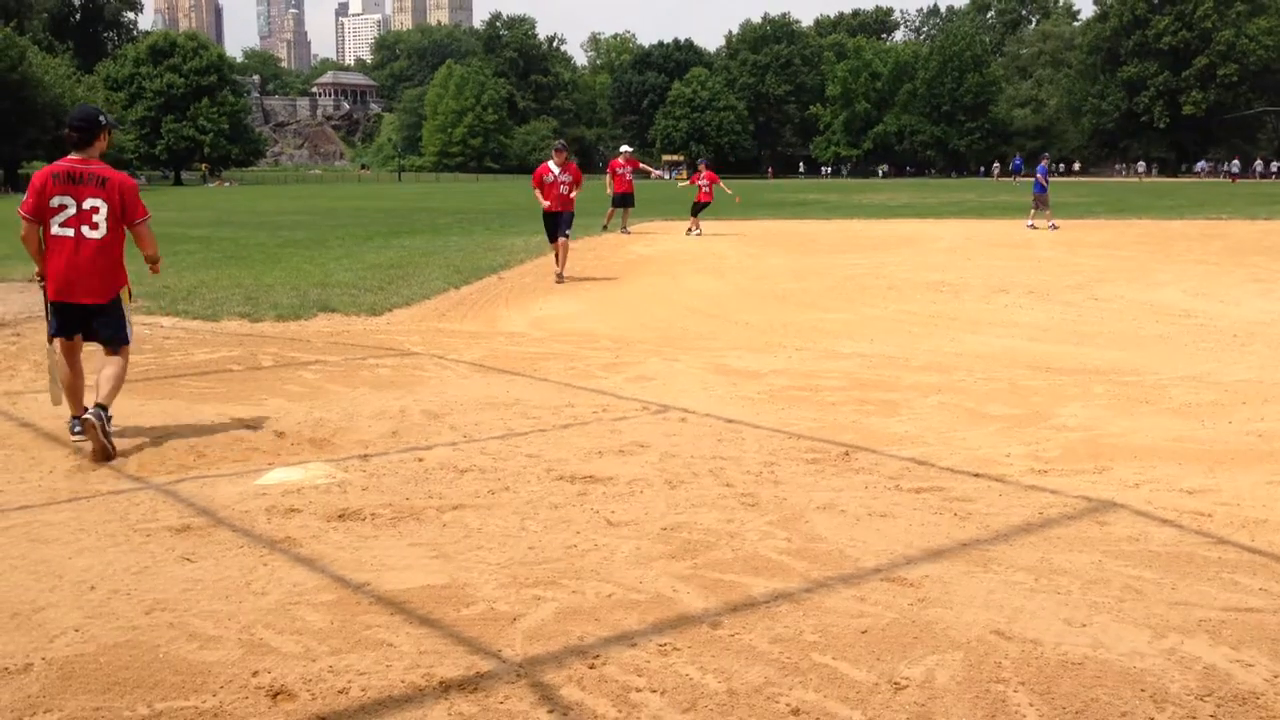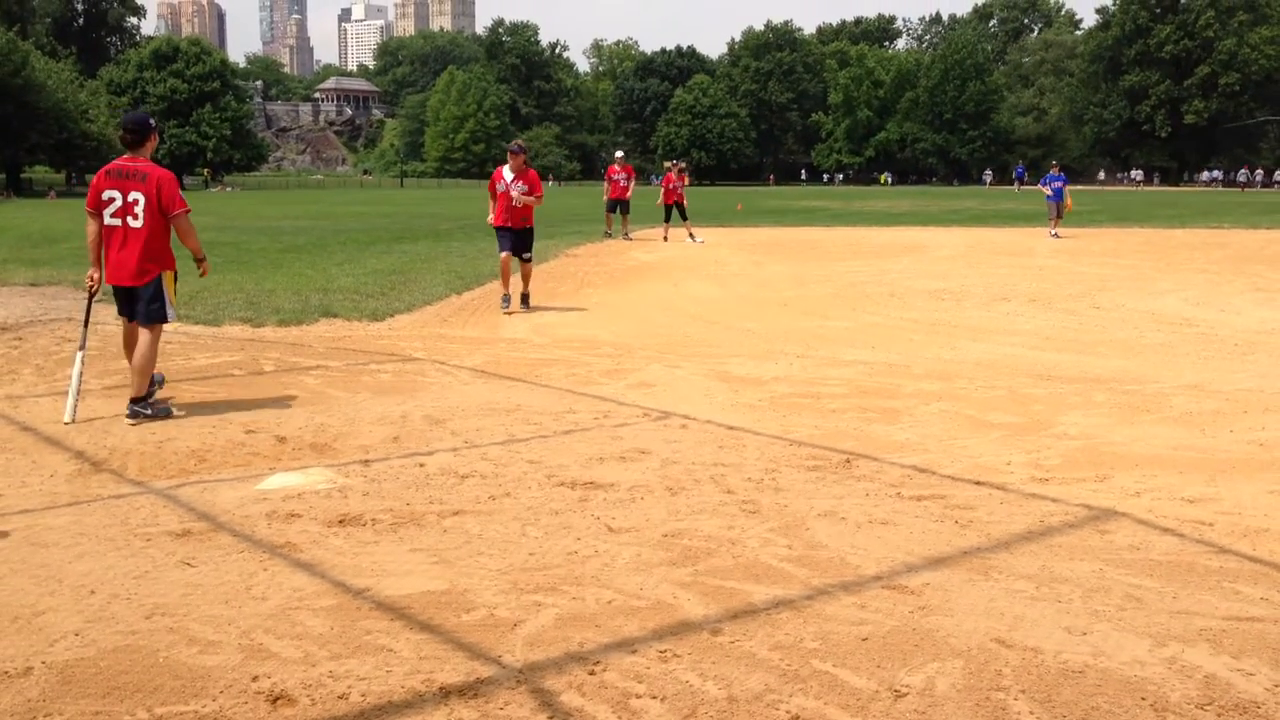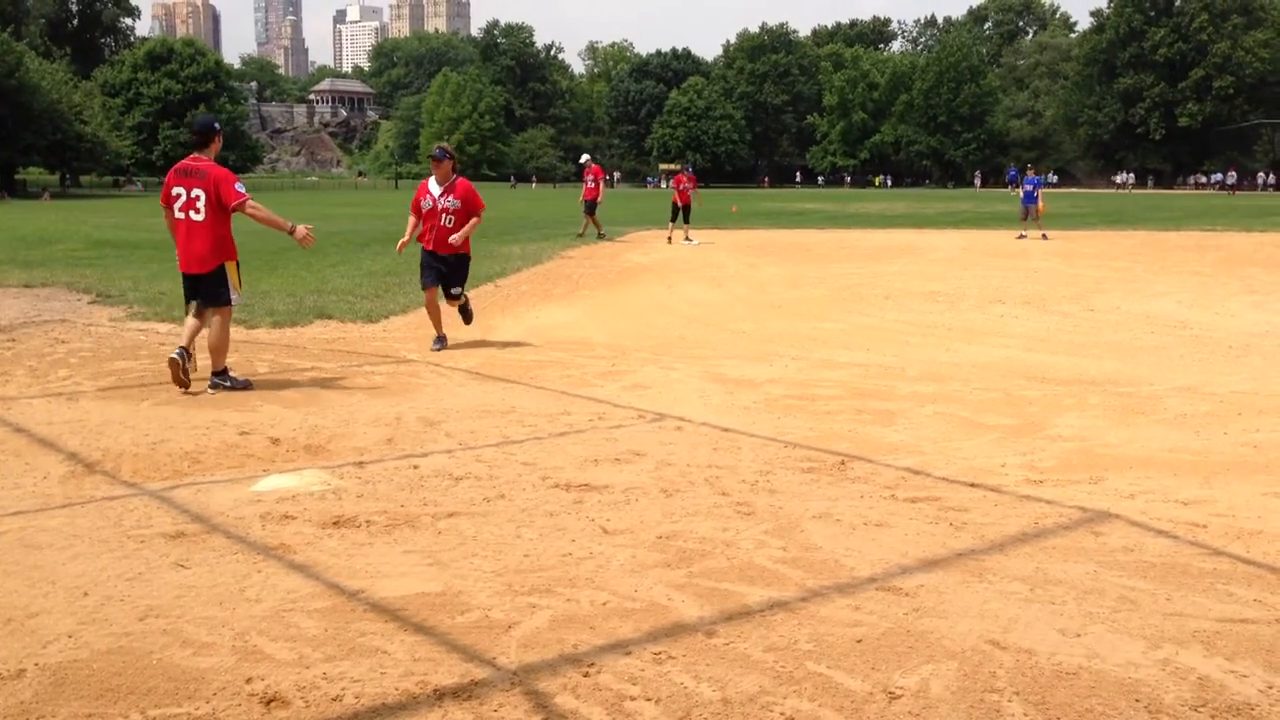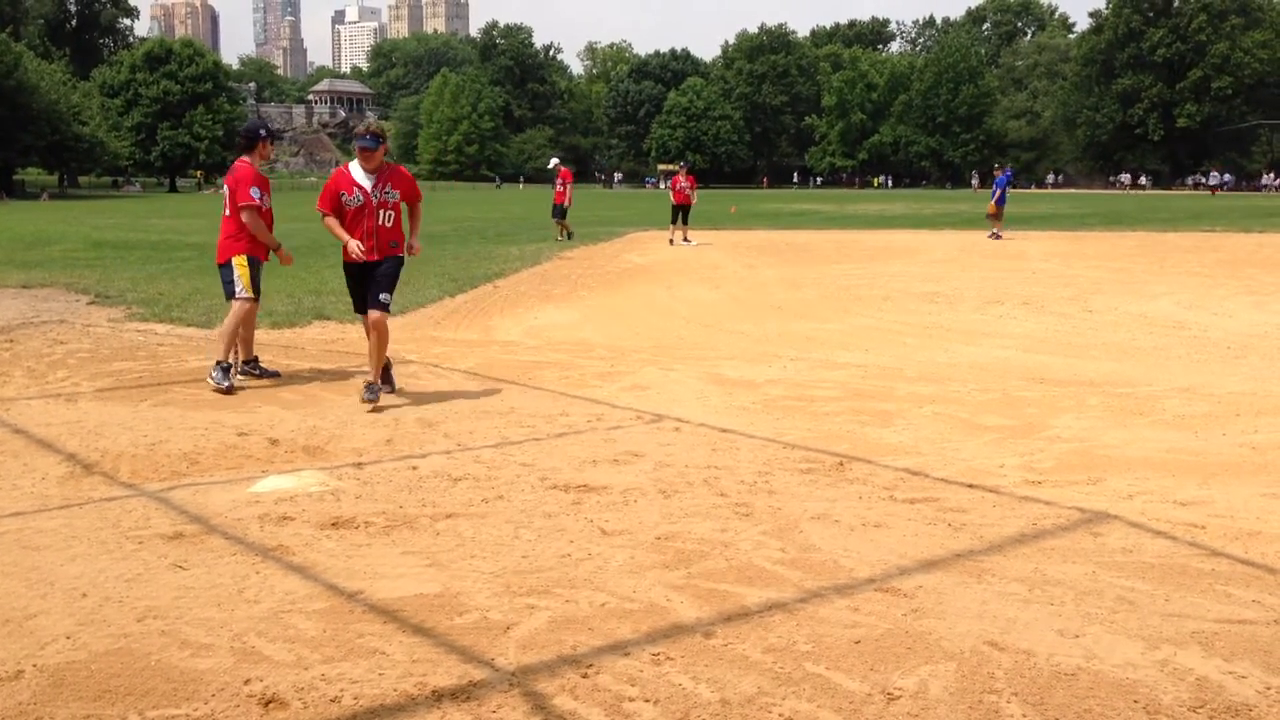
dt=1s
person 1, frame 1
left shoulder: (44, 178)
right shoulder: (119, 182)
left elbow: (27, 232)
right elbow: (142, 234)
left wrist: (43, 266)
right wrist: (154, 258)
left hip: (61, 284)
right hip: (106, 285)
left knee: (68, 350)
right knee: (117, 354)
left ankle: (77, 420)
right ankle: (99, 410)
person 1, frame 2
left shoulder: (103, 175)
right shoulder: (161, 177)
left elbow: (94, 223)
right elbow: (182, 224)
left wrist: (95, 266)
right wrist: (200, 256)
left hip: (118, 268)
right hip: (153, 268)
left knee: (132, 325)
right knee: (149, 332)
left ankle: (145, 383)
right ankle: (137, 404)
person 1, frame 3
left shoulder: (174, 173)
right shoulder: (219, 175)
left elbow: (169, 215)
right elbow: (250, 208)
right wrist: (291, 228)
left hip: (189, 257)
right hip: (217, 257)
left knee: (201, 309)
right knee: (220, 313)
left ankle: (181, 352)
right ankle: (218, 376)
person 1, frame 4
left shoulder: (244, 171)
right shoulder: (248, 174)
right elbow: (249, 217)
left wrist: (268, 248)
right wrist: (276, 246)
left hip: (250, 252)
right hip: (240, 252)
left knee: (251, 307)
right knee: (241, 306)
left ankle: (247, 363)
right ankle: (220, 368)
person 2, frame 1
left shoulder: (572, 168)
right shoulder: (543, 168)
left elbow: (579, 183)
right elbow: (535, 187)
left wrist: (575, 192)
right wrist: (542, 201)
left hip: (567, 210)
right hip: (549, 211)
left knee: (563, 240)
right knee: (554, 242)
left ankle: (560, 272)
right ankle: (558, 252)
person 2, frame 2
left shoulder: (531, 175)
right shoulder: (497, 173)
left elbow: (539, 200)
right elbow: (492, 194)
left wrist: (522, 198)
right wrist: (491, 213)
left hip: (524, 226)
right hip: (502, 225)
left knee: (525, 263)
right knee: (505, 257)
left ankle: (525, 293)
right ankle: (506, 294)
person 2, frame 3
left shoulder: (464, 187)
right shoulder: (424, 187)
left elbow: (478, 217)
right elbow: (415, 214)
left wrist: (462, 235)
right wrist: (407, 236)
left hip: (455, 252)
right hip: (429, 250)
left knee: (452, 298)
right knee: (429, 293)
left ankle: (462, 300)
right ankle: (440, 335)
person 2, frame 4
left shoulder: (399, 176)
right shoulder: (340, 178)
left elbow: (416, 203)
right elbow: (327, 214)
left wrist: (413, 236)
right wrist: (347, 240)
left hip: (389, 258)
right hip: (356, 260)
left knee: (377, 317)
right knee: (369, 320)
left ankle: (373, 381)
right ankle: (385, 368)
